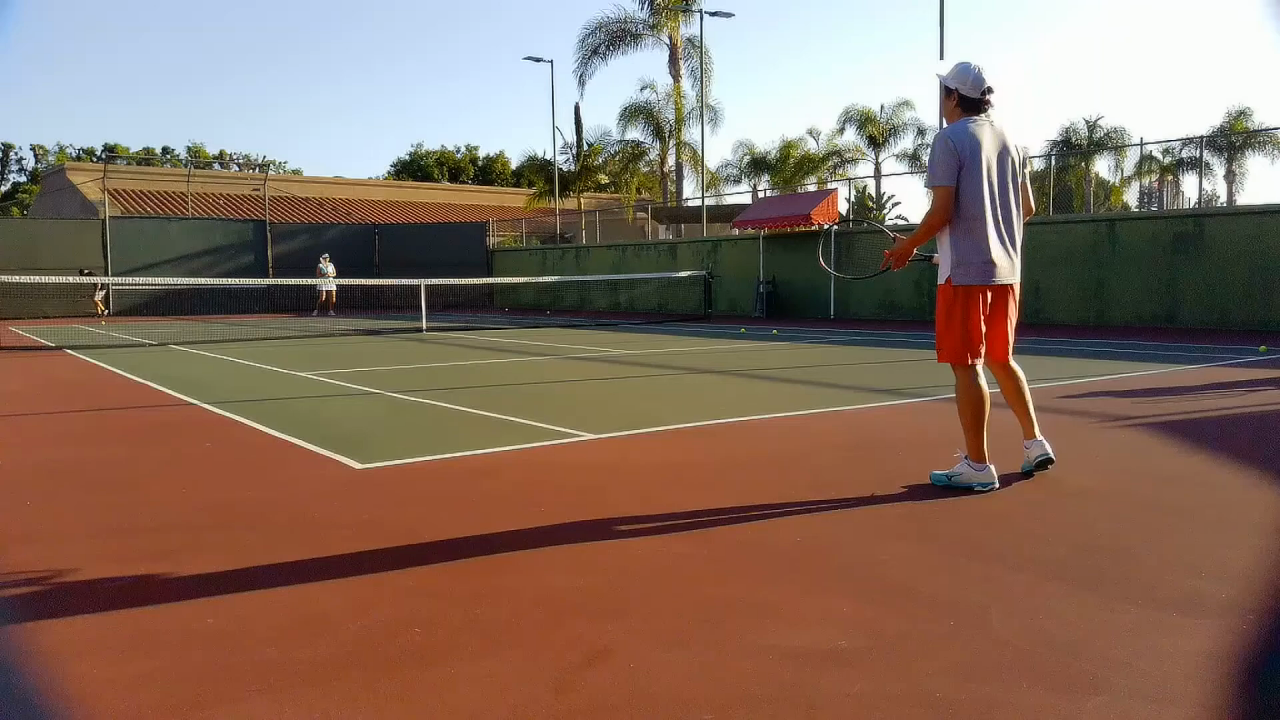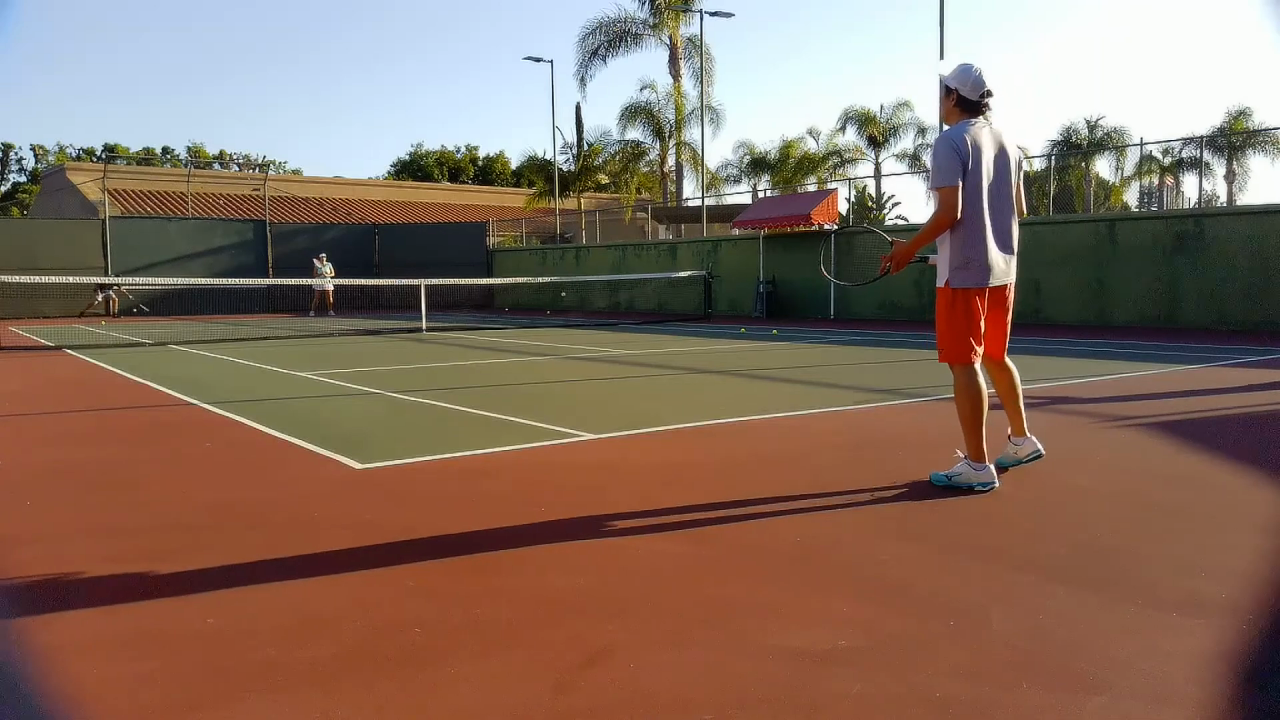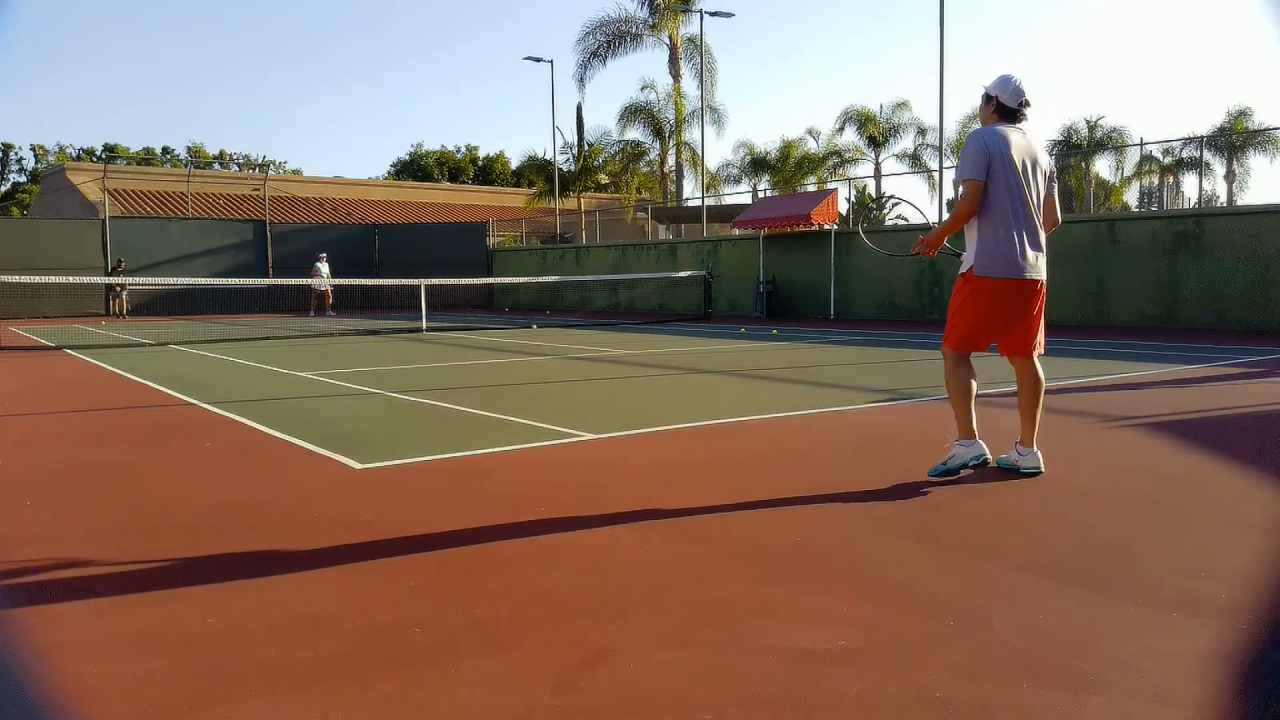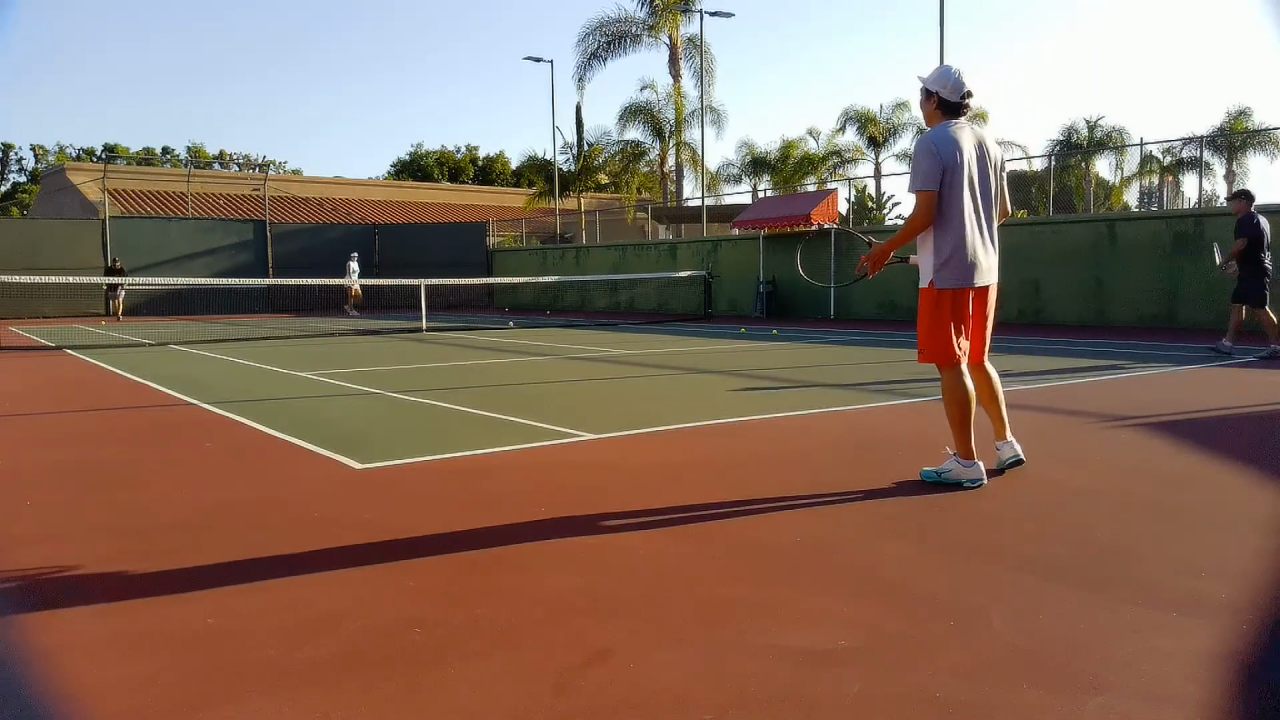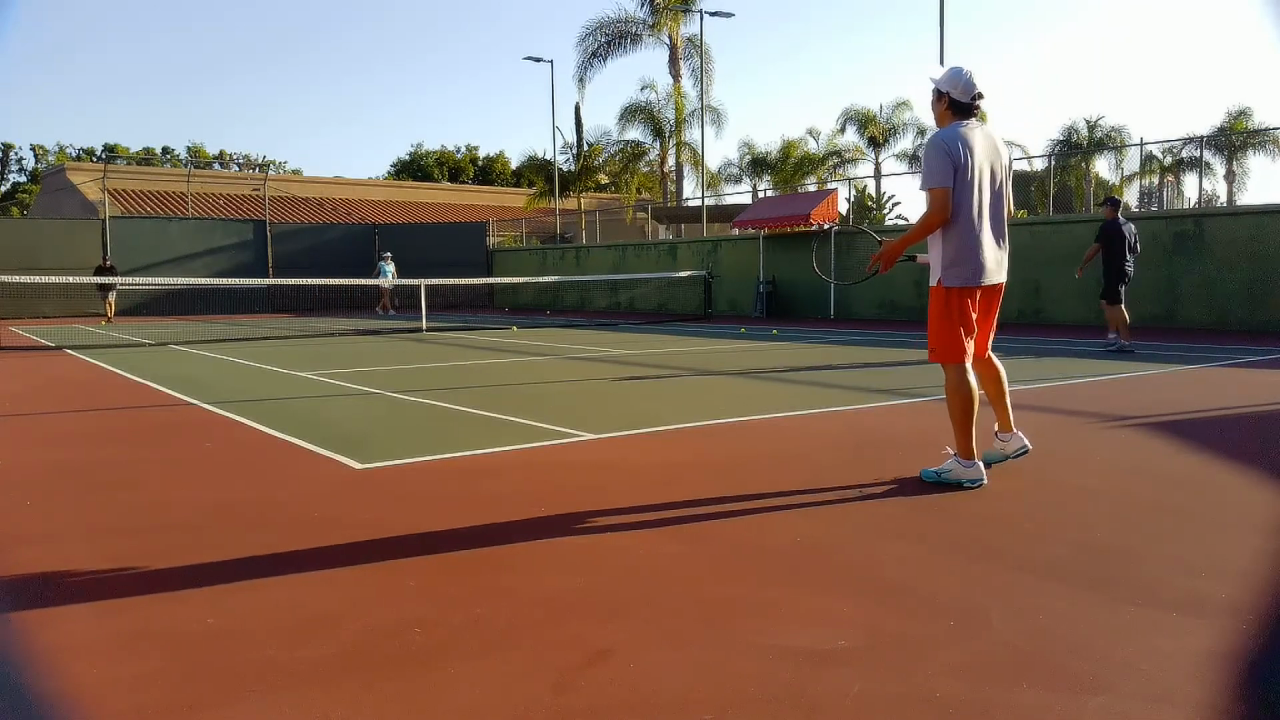
dt=1s
person 1, frame 1
left shoulder: (950, 138)
right shoulder: (1010, 142)
left elbow: (942, 210)
right elbow: (1028, 208)
left wrist: (909, 245)
left hip: (965, 271)
right hip: (1006, 269)
left knee: (967, 365)
right knee: (999, 360)
left ankle: (978, 466)
right ankle: (1035, 443)
person 1, frame 2
left shoulder: (952, 141)
right shoulder: (1007, 144)
left elbow: (949, 211)
right elbow: (1019, 209)
left wrist: (909, 248)
left hip: (964, 271)
right hip: (1003, 268)
left knee: (964, 364)
right knee: (995, 357)
left ankle: (977, 466)
right ankle: (1023, 440)
person 1, frame 3
left shoulder: (982, 139)
right shoulder: (1039, 152)
left elbow: (969, 203)
right elbow: (1052, 219)
left wrist: (938, 236)
left hip: (987, 267)
right hip: (1031, 268)
left knee: (956, 352)
right knee: (1024, 356)
left ankle: (968, 443)
right ankle: (1027, 450)
person 1, frame 4
left shoulder: (931, 143)
right shoulder: (988, 144)
left elbow: (924, 214)
right elbow: (1003, 210)
left wrist: (886, 248)
left hip: (947, 272)
right hip: (984, 269)
left knee: (951, 364)
right knee: (976, 359)
left ankle: (966, 462)
right ankle: (1006, 443)
person 1, frame 5
left shoulder: (942, 142)
right shoulder: (996, 144)
left elbow: (939, 211)
right elbow: (1006, 208)
left wrist: (897, 246)
left hip: (957, 271)
right hip: (993, 267)
left knee: (956, 362)
right knee: (981, 354)
left ankle: (966, 462)
right ankle: (1009, 436)
